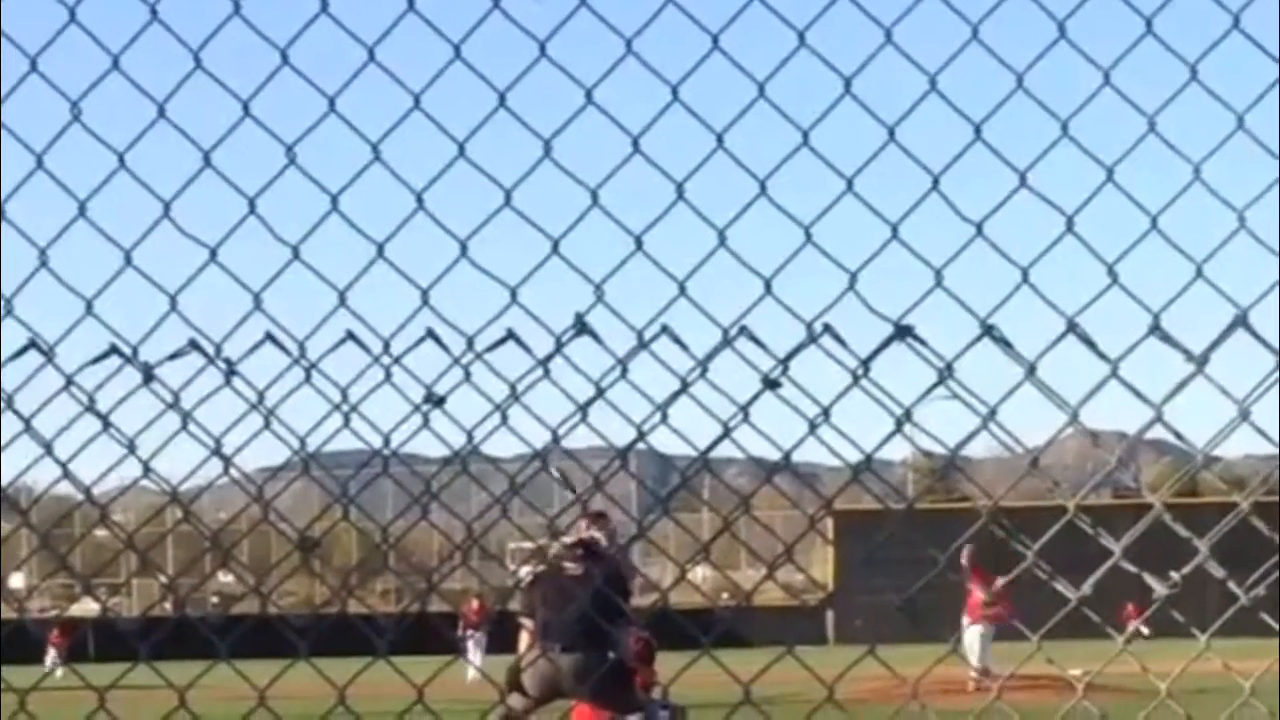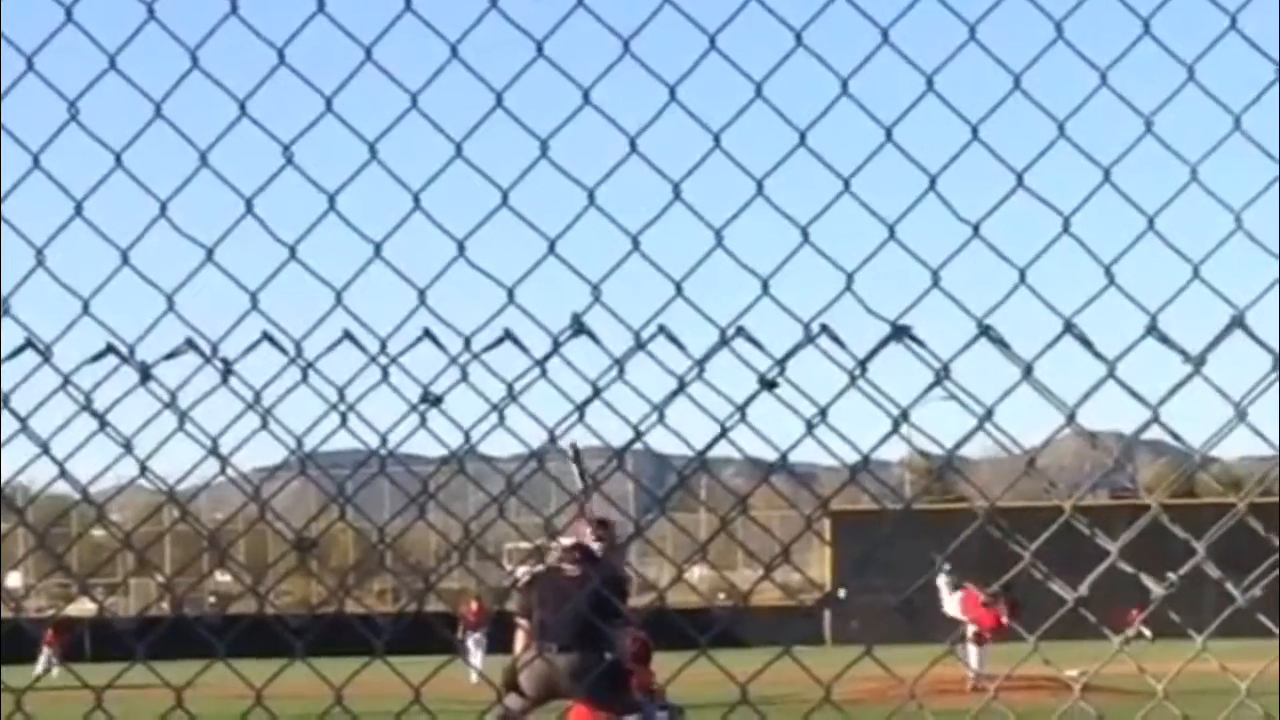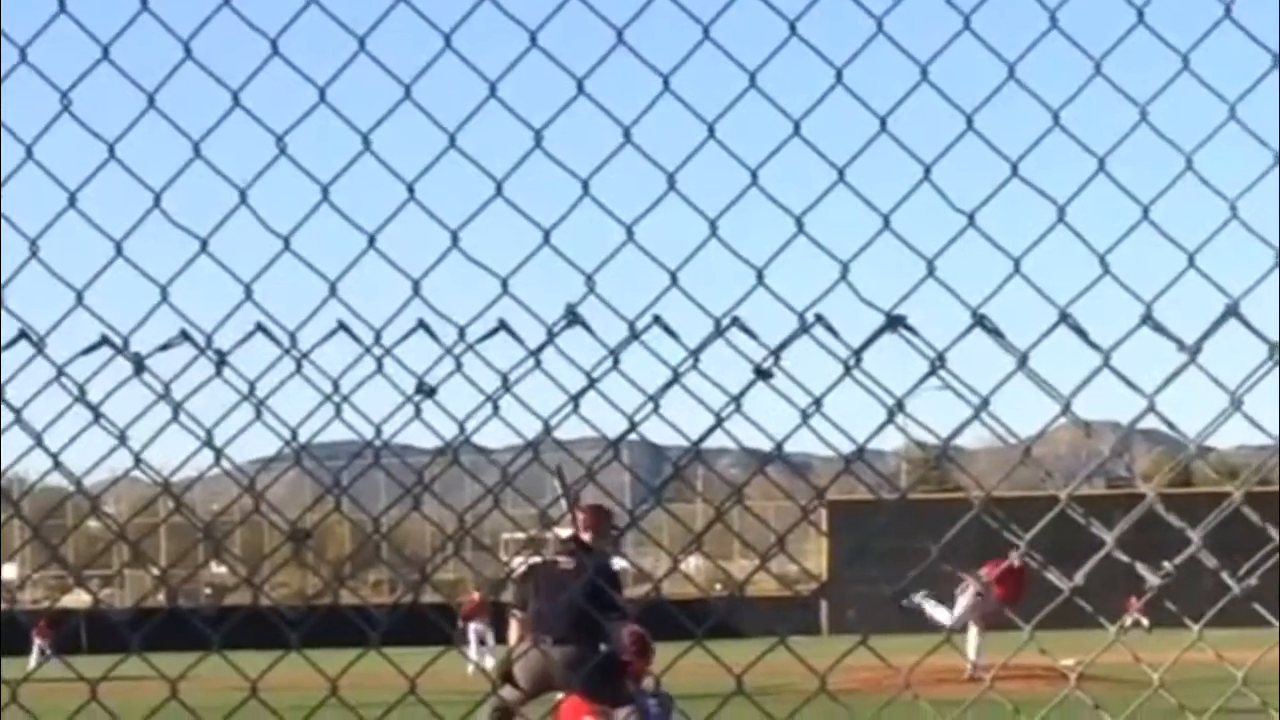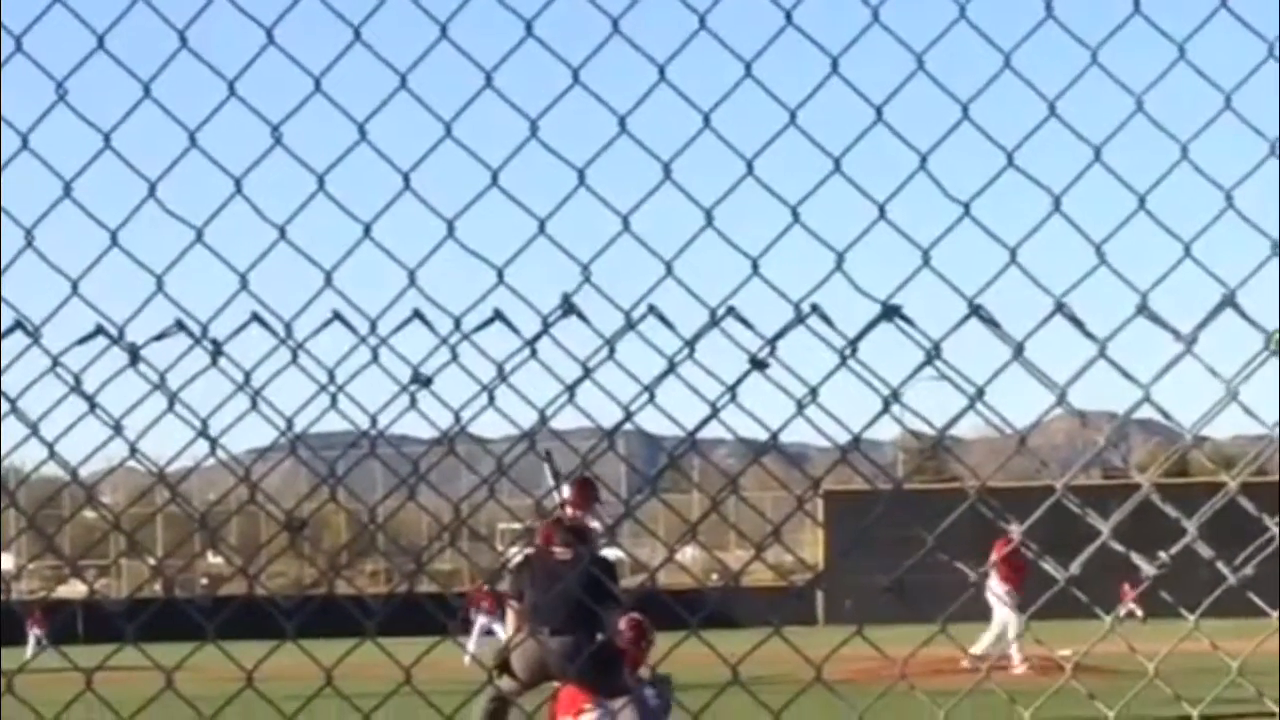
dt=0.3s
person 1, frame 1
left shoulder: (538, 578)
right shoulder: (608, 576)
left elbow: (528, 633)
right elbow: (622, 631)
left wrist: (521, 669)
left hip: (543, 665)
right hip: (589, 664)
person 1, frame 2
left shoulder: (535, 580)
right shoulder: (606, 579)
left elbow: (523, 632)
left wrist: (517, 673)
left hip: (539, 665)
right hip: (583, 665)
person 1, frame 3
left shoulder: (531, 572)
right shoulder: (601, 571)
left elbow: (517, 628)
right elbow: (616, 626)
left wrist: (515, 662)
left hip: (535, 658)
right hip: (582, 656)
person 1, frame 4
left shoulder: (528, 563)
right shoulder: (597, 563)
left elbow: (514, 618)
right elbow: (611, 617)
left wrist: (510, 650)
left hip: (532, 647)
right hip: (577, 646)
left knee: (497, 696)
right knee: (626, 695)
